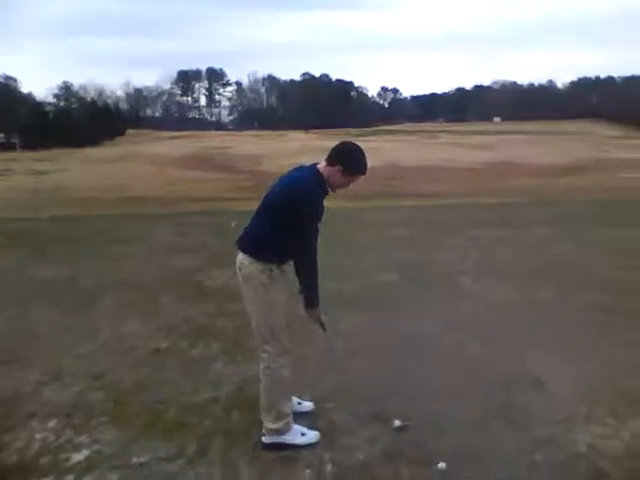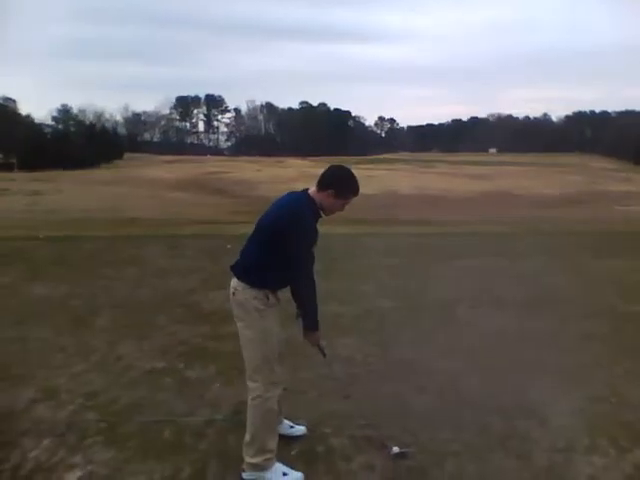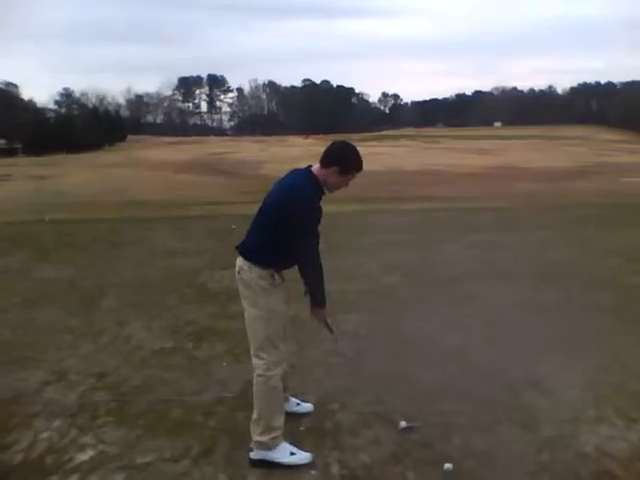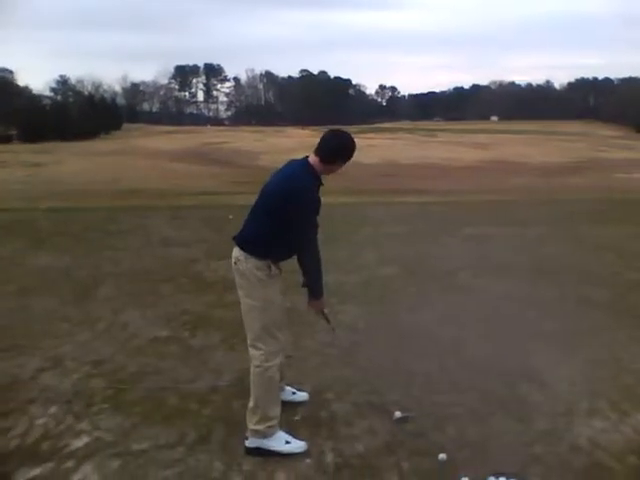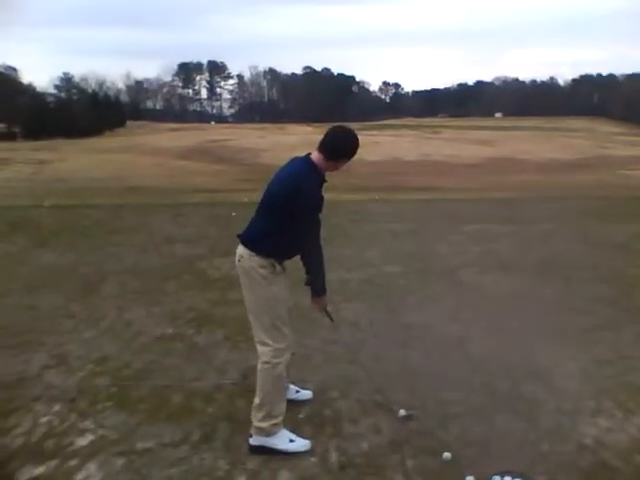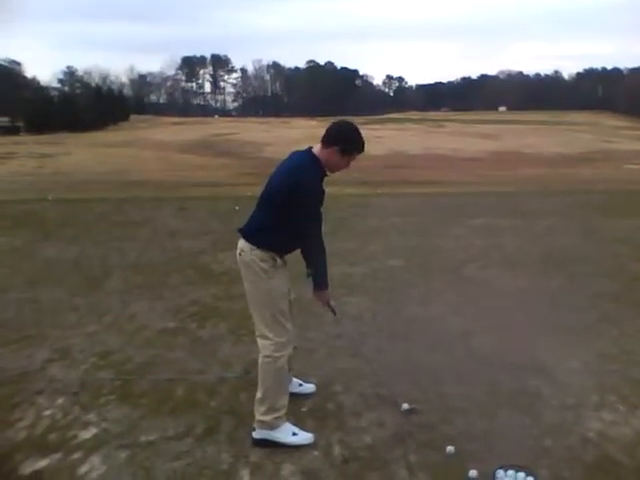
dt=0.7s
person 1, frame 1
left shoulder: (304, 177)
right shoulder: (307, 193)
left elbow: (299, 245)
right elbow: (306, 250)
left wrist: (305, 290)
right wrist: (311, 301)
left hip: (268, 260)
right hip: (259, 266)
left knee: (278, 339)
right knee: (275, 347)
left ankle: (279, 398)
right ankle: (277, 428)
person 1, frame 2
left shoulder: (296, 203)
right shoulder: (299, 218)
left elbow: (295, 270)
right elbow: (302, 275)
left wrist: (303, 312)
right wrist: (311, 324)
left hip: (257, 287)
right hip: (254, 294)
left knee: (268, 368)
right knee: (264, 378)
left ankle: (272, 421)
person 1, frame 3
left shoulder: (299, 180)
right shoulder: (303, 197)
left elbow: (300, 247)
right elbow: (307, 253)
left wrist: (310, 287)
right wrist: (318, 301)
left hip: (262, 266)
right hip: (259, 273)
left knee: (276, 343)
right knee: (269, 356)
left ankle: (278, 398)
right ankle: (265, 444)
person 1, frame 4
left shoulder: (296, 170)
right shoulder: (303, 188)
left elbow: (300, 238)
right elbow: (307, 244)
left wrist: (308, 280)
right wrist: (316, 291)
left hip: (257, 257)
right hip: (256, 264)
left knee: (273, 335)
right knee: (267, 346)
left ankle: (274, 388)
right ankle: (261, 433)
person 1, frame 5
left shoulder: (299, 167)
right shoulder: (306, 186)
right elbow: (309, 241)
left wrist: (312, 278)
right wrist: (318, 288)
left hip: (261, 255)
right hip: (261, 262)
left knee: (278, 330)
right knee: (275, 344)
left ankle: (277, 386)
right ankle: (265, 431)
person 1, frame 6
left shoulder: (301, 161)
right shoulder: (306, 179)
left elbow: (303, 230)
right elbow: (311, 235)
left wrist: (313, 272)
right wrist: (320, 283)
left hip: (263, 249)
right hip: (261, 256)
left knee: (282, 321)
right knee: (276, 338)
left ankle: (280, 380)
right ankle: (268, 425)
